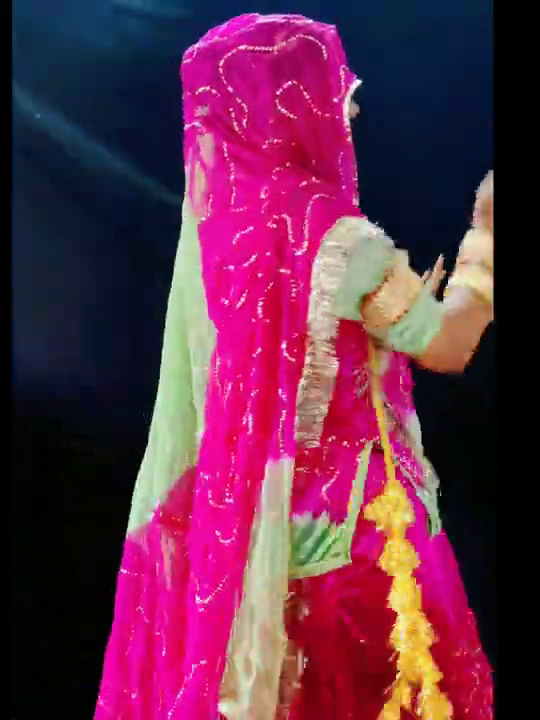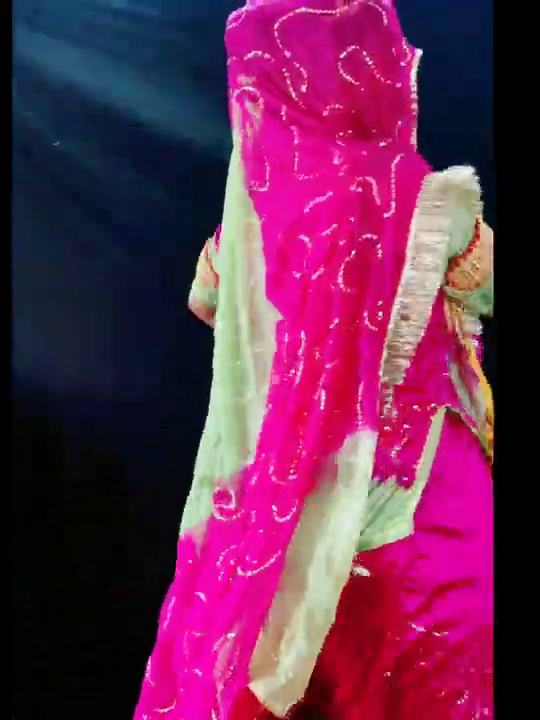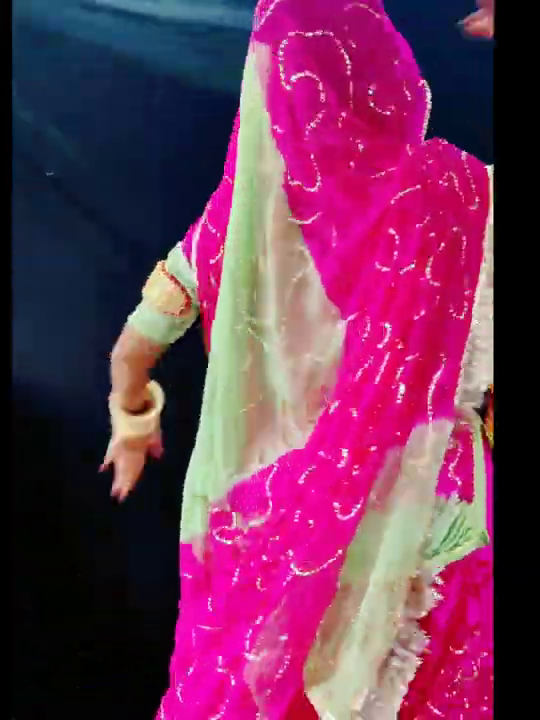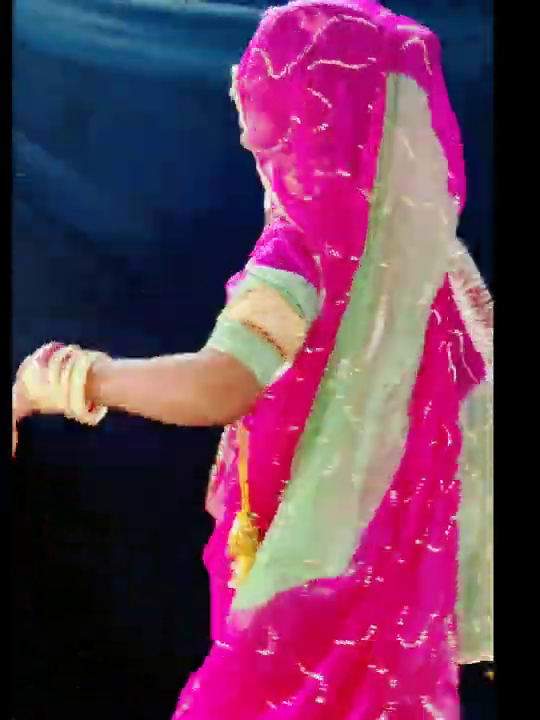
dt=0.3s
person 1, frame 1
left shoulder: (228, 210)
right shoulder: (329, 232)
right elbow: (447, 346)
left wrist: (395, 290)
right wrist: (487, 237)
left hip: (239, 511)
right hip: (338, 512)
person 1, frame 2
left shoulder: (263, 188)
right shoulder: (408, 192)
left elbow: (207, 299)
right elbow: (486, 289)
left hip: (288, 492)
right hip: (406, 496)
person 1, frame 3
left shoulder: (244, 203)
right shoulder: (455, 190)
left elbow: (135, 347)
left wrist: (132, 418)
left hip: (279, 517)
right hip: (414, 515)
person 1, frame 4
left shoulder: (322, 231)
right shoulder: (400, 203)
left elbow: (220, 397)
left wrist: (49, 378)
left hip: (332, 544)
right hip: (385, 517)
